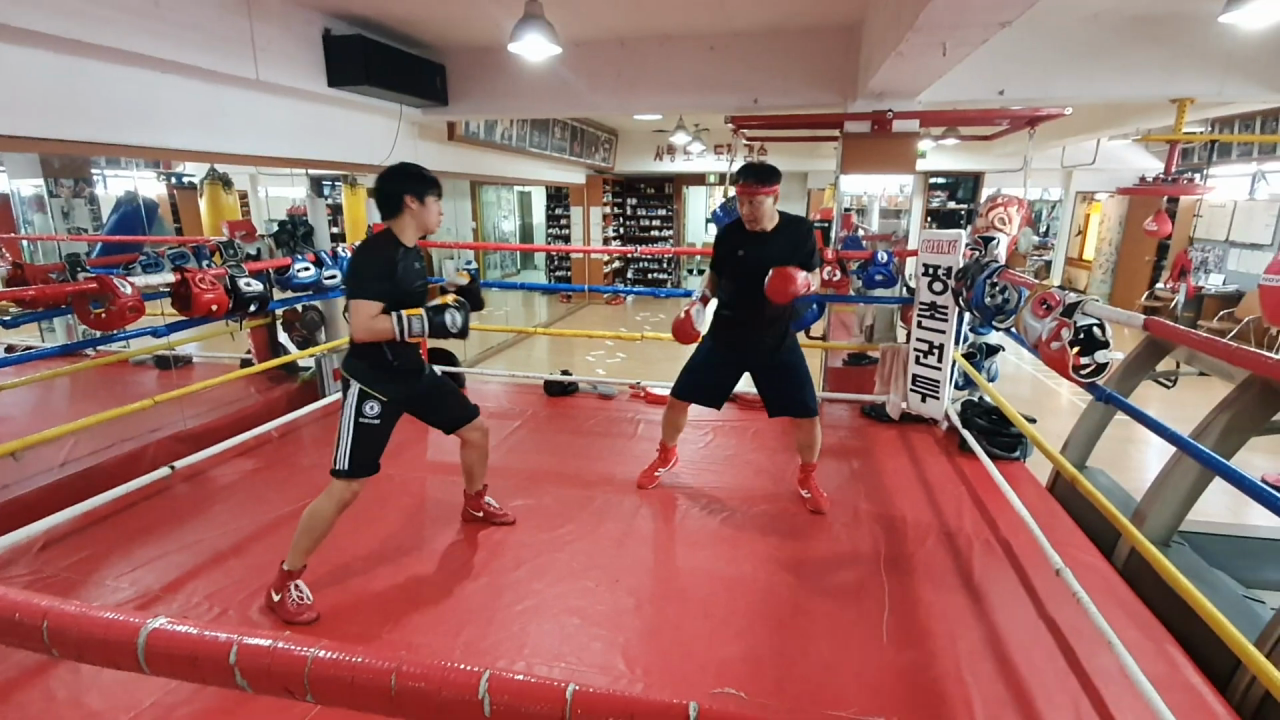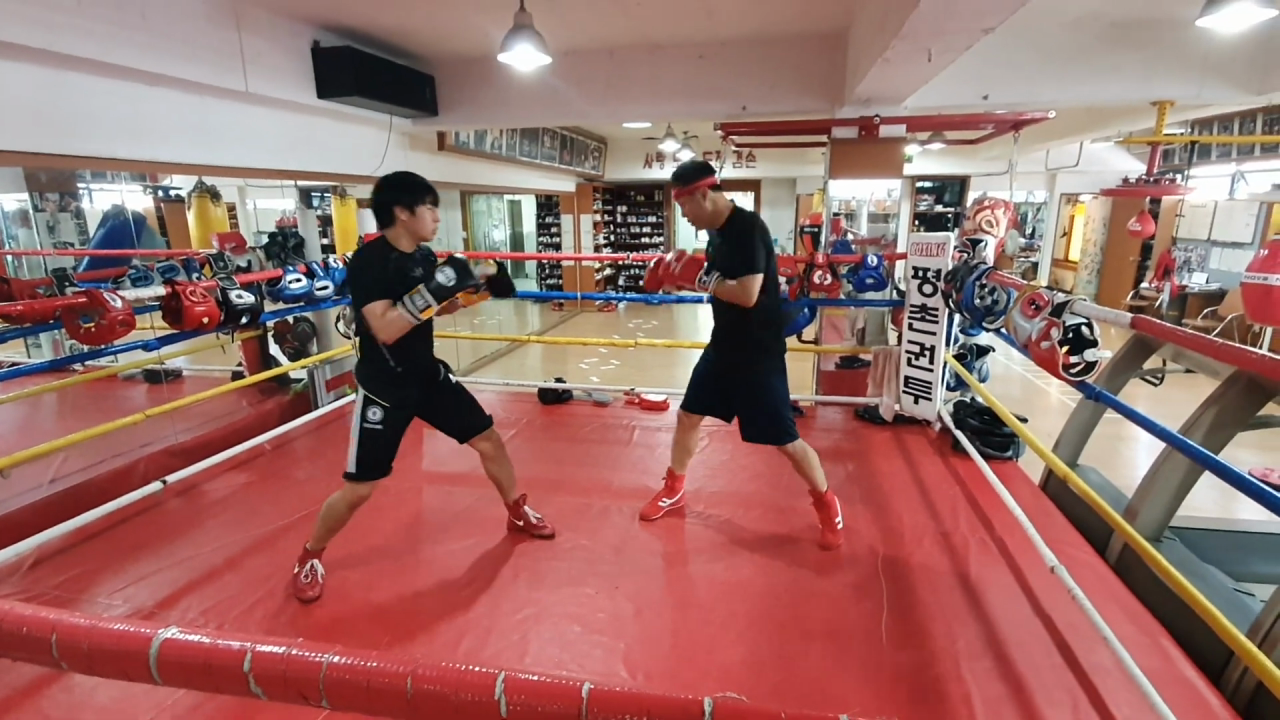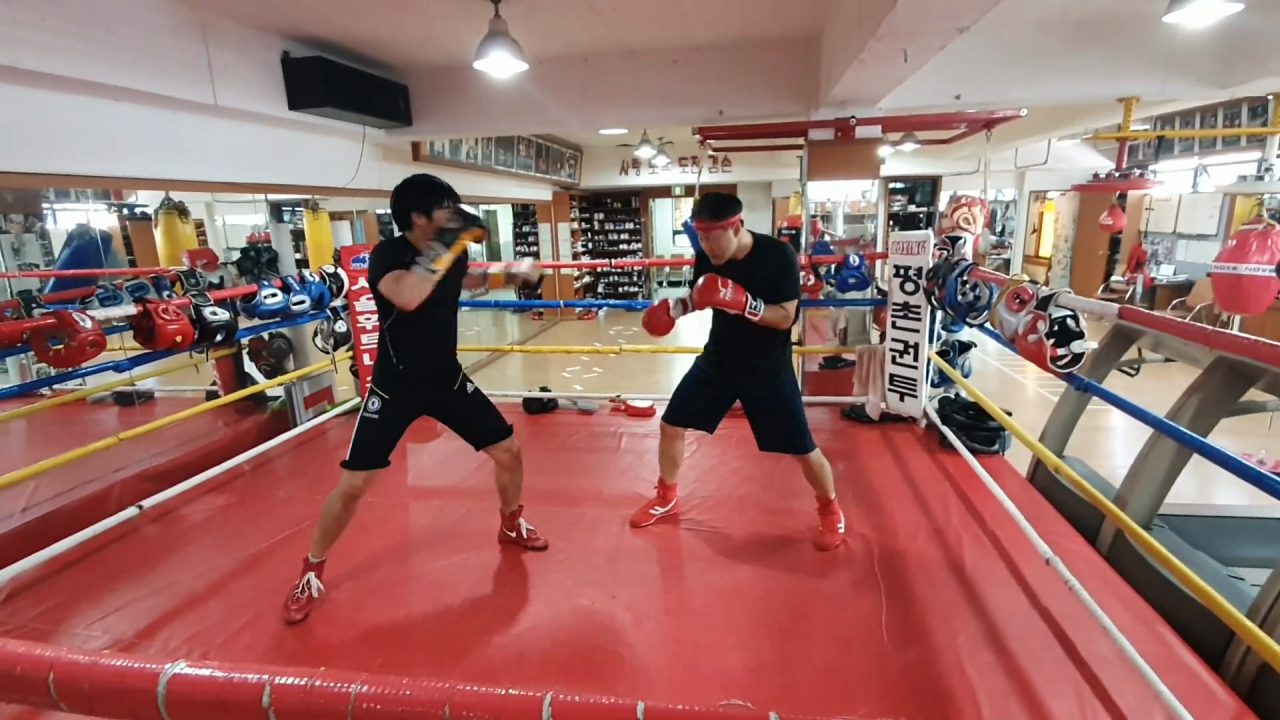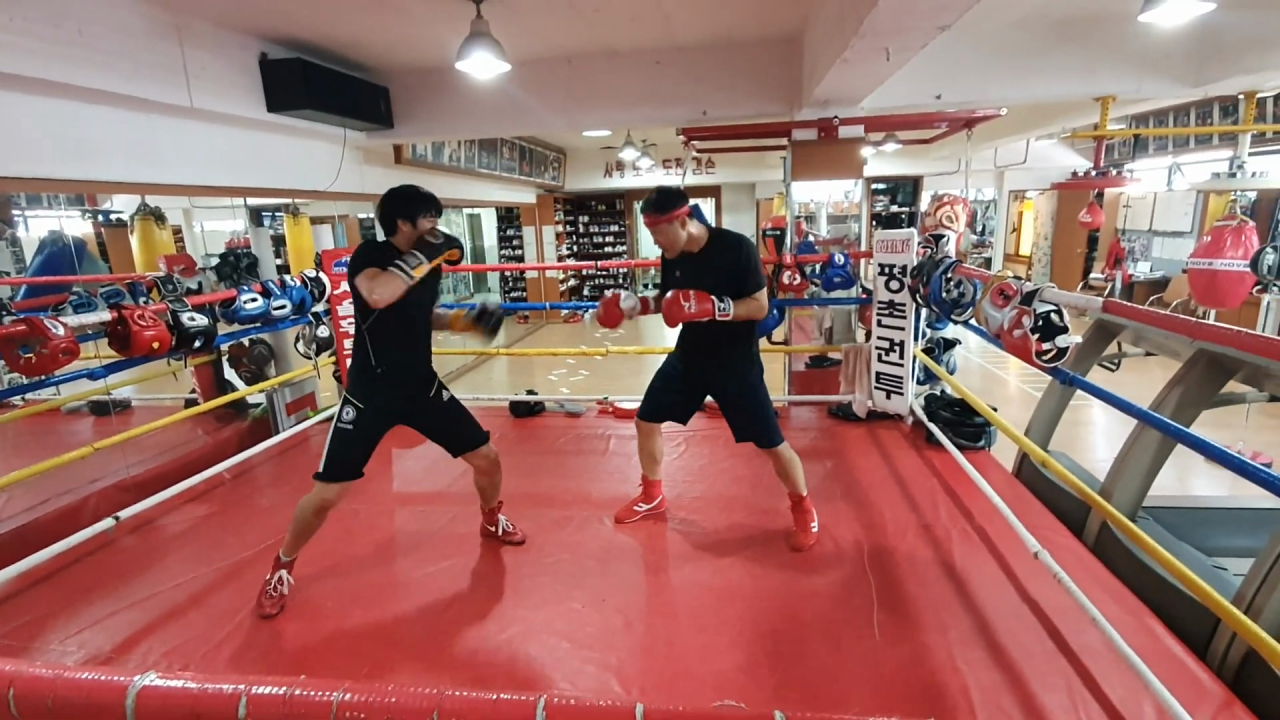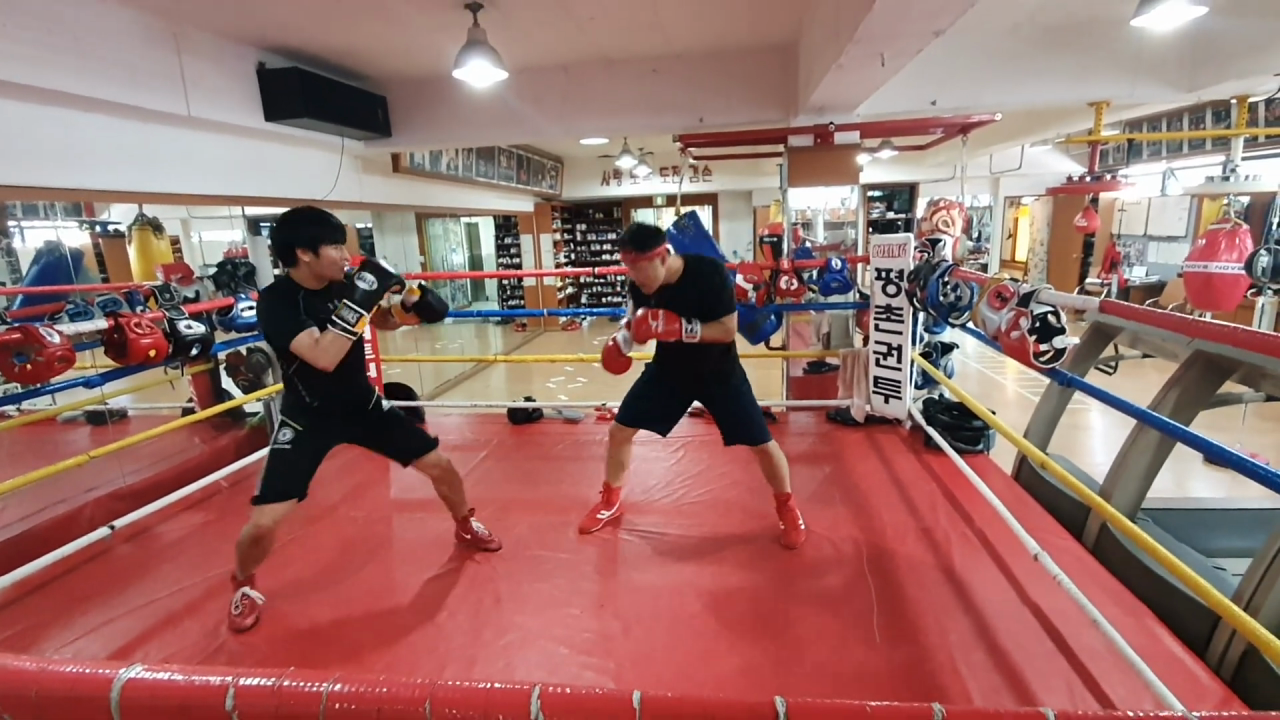
dt=1s
person 1, frame 1
left shoulder: (415, 251)
right shoulder: (376, 253)
right elbow: (362, 328)
left wrist: (454, 296)
right wrist: (432, 320)
left hip: (412, 371)
right hip: (371, 382)
left knee: (475, 430)
right knee: (346, 487)
left ankle: (476, 503)
right ankle: (286, 581)
person 1, frame 2
left shoulder: (423, 255)
right shoulder: (369, 261)
left elbow: (440, 308)
right elbow: (387, 331)
left wrist: (474, 285)
right wrist: (437, 289)
left hip: (428, 374)
right hip: (383, 387)
left knee: (490, 441)
right knee: (359, 489)
left ankle: (518, 513)
right ankle: (310, 558)
person 1, frame 3
left shoulder: (447, 250)
right shoulder: (386, 255)
left elbow: (471, 279)
right elbow: (408, 297)
left wrist: (516, 273)
right wrist: (447, 243)
left hip: (447, 378)
right hip: (394, 385)
left knee: (508, 451)
right knee: (353, 483)
left ankle: (512, 526)
right ankle: (312, 571)
person 1, frame 4
left shoulder: (430, 266)
right shoulder: (369, 255)
right elbow: (377, 296)
left wrist: (468, 320)
right wrist: (421, 255)
left hip: (423, 387)
right hip: (370, 393)
left knee: (487, 456)
right knee: (326, 494)
left ankle: (492, 520)
right ankle: (282, 567)
person 1, frame 5
left shoulder: (349, 279)
right shoulder: (277, 301)
left elbow: (379, 319)
right elbow: (324, 357)
left wrist: (414, 304)
right wrist: (360, 299)
left hip: (362, 405)
right hip: (307, 418)
left knee: (438, 463)
right knee: (265, 520)
left ankle: (466, 526)
right ankle: (244, 582)
person 2, frame 1
left shoulder: (800, 231)
right shoulder: (730, 233)
left elbow: (815, 276)
right elbow: (715, 278)
left wrist: (804, 282)
right wrist: (699, 304)
left hip: (778, 340)
right hip: (725, 336)
left knee: (806, 414)
right knee: (678, 400)
left ankle: (807, 479)
right ankle: (664, 458)
person 2, frame 2
left shoulder: (746, 228)
right shoulder: (720, 229)
left elbow: (746, 295)
left wrist: (695, 277)
right wrist: (687, 276)
left hip: (759, 350)
right hip: (727, 344)
left knee: (782, 438)
right knee: (688, 415)
left ankle: (827, 505)
right ankle: (674, 488)
person 2, frame 3
left shoulder: (779, 255)
right shoulder: (707, 259)
left elbow: (786, 317)
right elbow: (697, 299)
left wrist: (742, 303)
right wrist: (675, 308)
left hip: (768, 367)
right hip: (717, 359)
left knee: (803, 450)
right knee: (670, 426)
left ankle: (830, 510)
right ankle: (666, 497)
person 2, frame 4
left shoulder: (737, 248)
right shoulder: (671, 257)
left elbow: (759, 307)
left wrist: (711, 307)
right wrist: (636, 304)
left hip: (736, 362)
right hip: (688, 357)
left knee: (771, 442)
right knee: (646, 421)
left ankle: (804, 511)
right ankle: (652, 495)
person 2, frame 5
left shoulder: (710, 272)
right shoulder: (641, 282)
left elbow: (728, 328)
left wrist: (677, 328)
right wrist: (625, 332)
left hip: (719, 371)
right hip: (666, 367)
left knee: (761, 442)
right knee: (621, 431)
left ankle: (787, 507)
right ankle: (610, 500)
